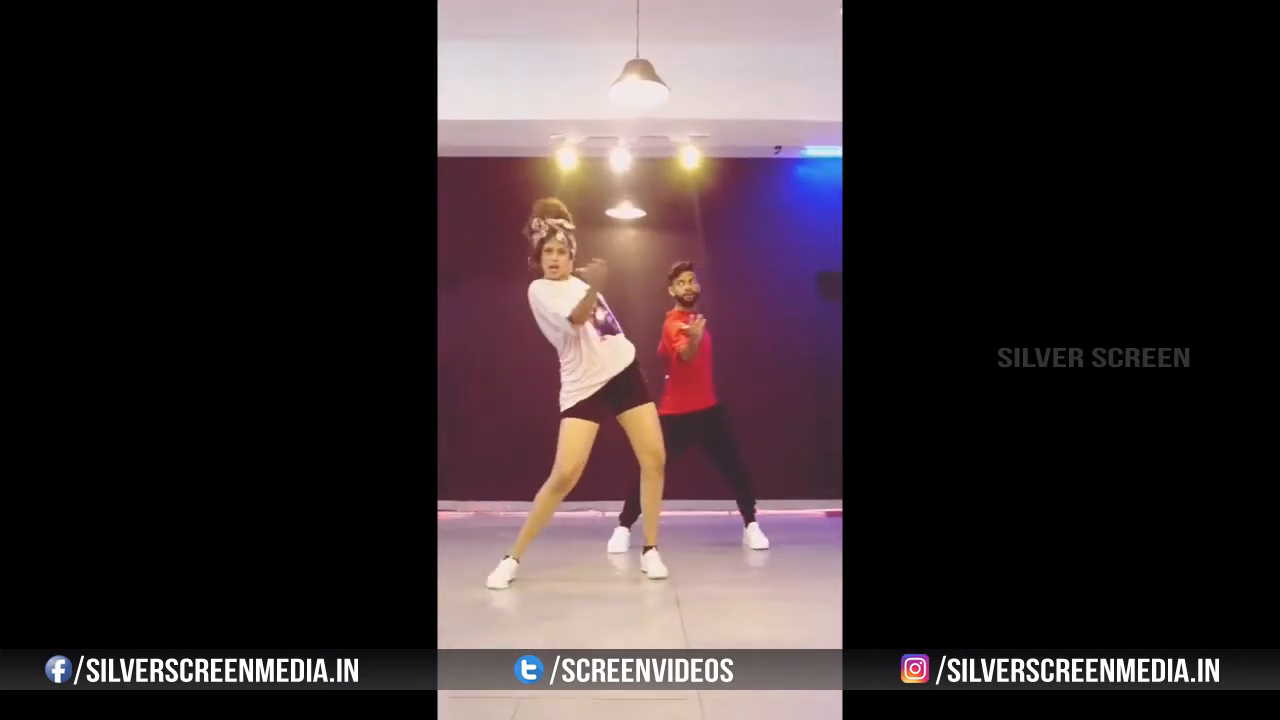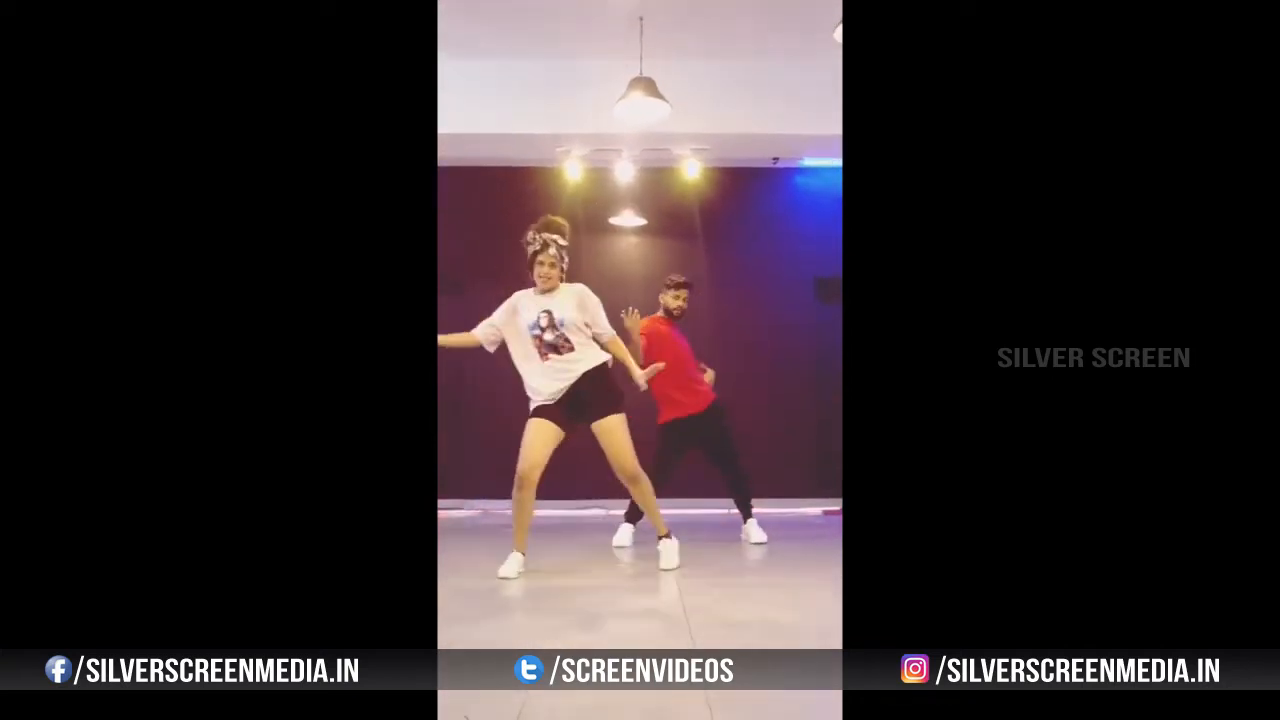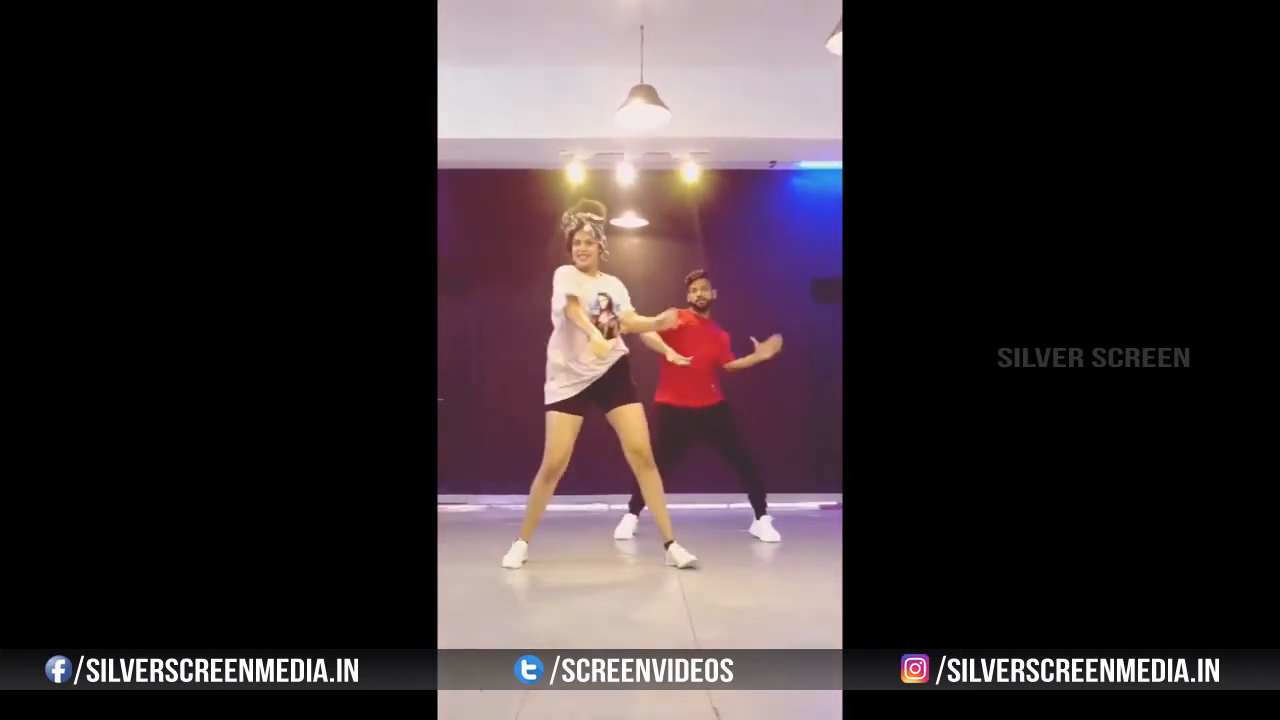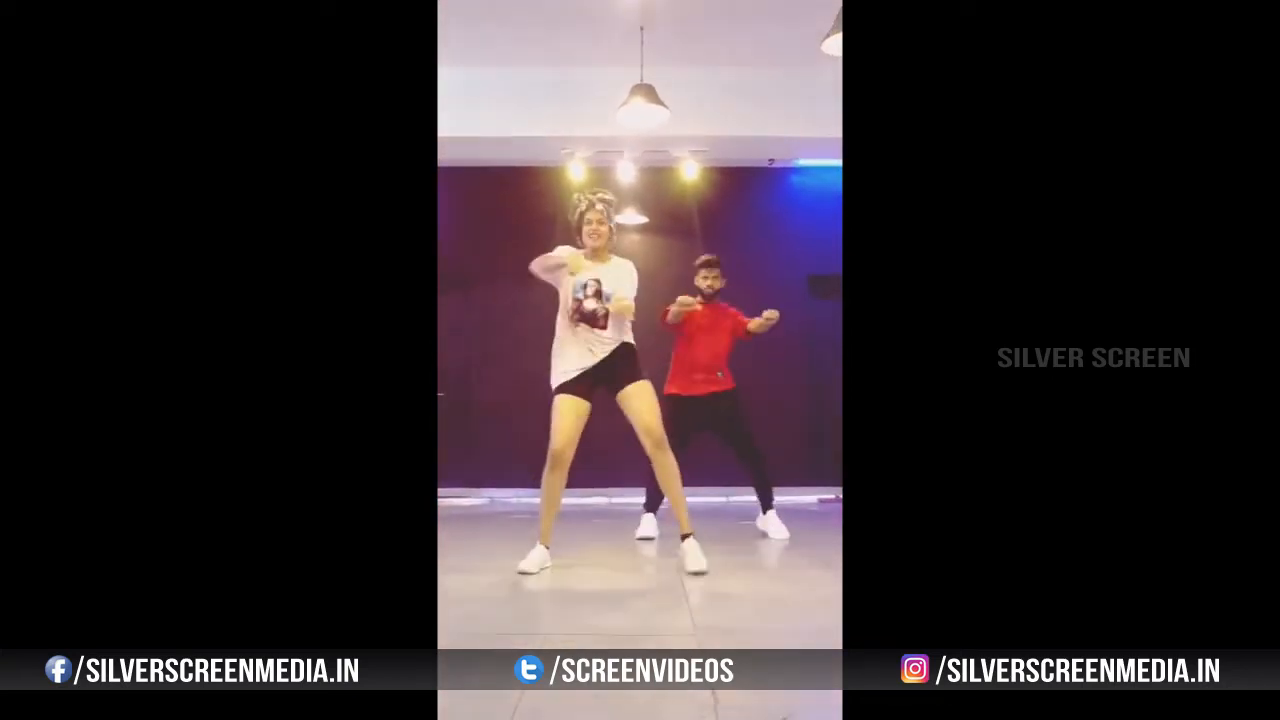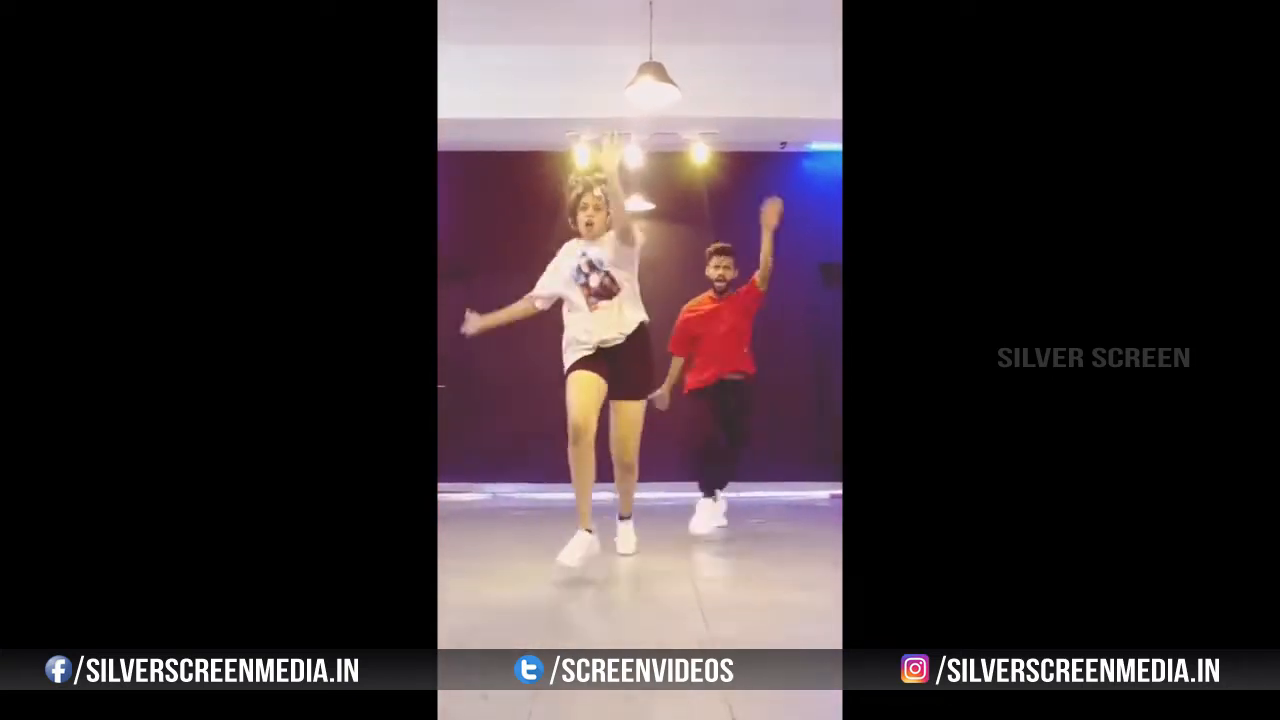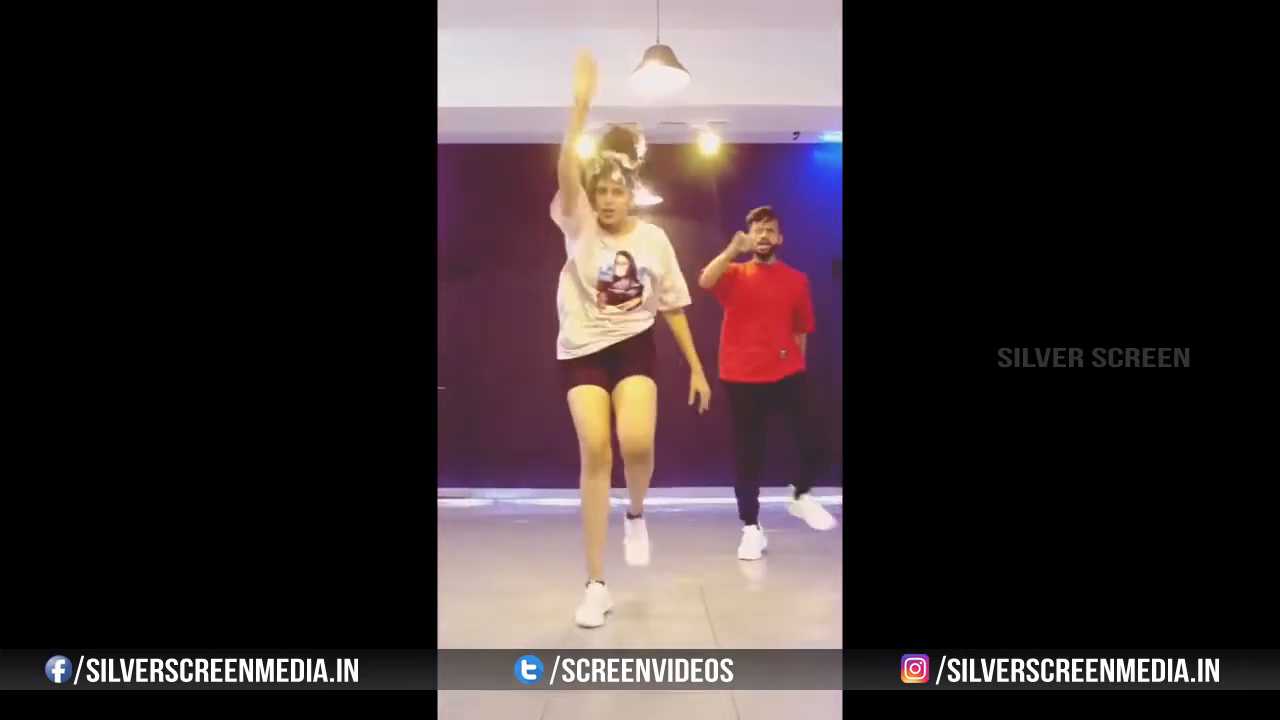
dt=0.5s
person 1, frame 1
left shoulder: (578, 284)
right shoulder: (541, 290)
right elbow: (577, 317)
right wrist: (596, 286)
left hip: (625, 372)
right hip: (584, 387)
left knee: (655, 459)
right knee: (564, 476)
left ankle: (650, 550)
right ankle: (513, 558)
person 1, frame 2
left shoulder: (578, 294)
right shoulder: (518, 303)
left elbow: (607, 336)
right elbow: (477, 336)
left wrist: (635, 370)
right wrist: (437, 339)
left hip: (593, 383)
right hip: (550, 397)
left knee: (628, 469)
right knee: (525, 474)
left ankle: (665, 537)
right ankle: (518, 552)
person 1, frame 3
left shoulder: (615, 285)
right shoulder: (564, 276)
left elbow: (630, 324)
right elbow: (572, 306)
left wrist: (658, 321)
right wrist: (594, 338)
left hip: (614, 373)
right hip: (569, 378)
left knee: (642, 455)
right knee: (554, 464)
left ankle: (670, 544)
right ankle: (523, 540)
person 1, frame 4
left shoulder: (624, 268)
right shoulder: (569, 257)
left elbow: (626, 309)
right elbow: (538, 266)
left wrist: (619, 309)
right wrist: (564, 260)
left hip: (618, 356)
right hip: (574, 364)
left knee: (656, 437)
right knee: (558, 451)
left ankle: (687, 536)
right ankle: (543, 546)
person 1, frame 5
left shoulder: (623, 242)
right shoulder: (566, 254)
left elbow: (625, 221)
right elbow: (537, 299)
left wrist: (610, 174)
right wrist: (488, 320)
left hip: (628, 344)
right hip: (584, 348)
left knee: (626, 453)
right knee: (580, 425)
left ankle: (625, 517)
right ankle: (585, 531)
person 1, frame 6
left shoulder: (654, 239)
right shoulder: (578, 221)
left elbow: (674, 307)
right elbow: (565, 172)
left wrist: (696, 367)
right wrist: (580, 103)
left hip: (633, 345)
right hip: (583, 349)
left knee: (637, 443)
right knee: (595, 450)
left ankle: (636, 513)
right ankle: (596, 583)
person 2, frame 1
left shoulder: (694, 318)
right shoulder: (675, 322)
right elbow: (685, 355)
right wrist: (693, 338)
left hip: (708, 408)
right hip: (677, 412)
left knee: (735, 467)
left ankle: (751, 526)
right ankle: (623, 529)
person 2, frame 2
left shoulder: (676, 332)
right shoulder: (646, 326)
right elbow: (640, 359)
left wrist: (707, 371)
right wrist: (633, 334)
left hip: (707, 409)
right hip: (675, 416)
left knee: (731, 466)
right knee: (656, 474)
left ankle: (749, 521)
right ankle: (628, 524)
person 2, frame 3
left shoulder: (720, 335)
right shoulder: (675, 318)
left elbow: (727, 364)
right elbow: (647, 335)
left wrist: (758, 357)
right wrist: (670, 352)
left hip: (712, 405)
right hip: (674, 405)
left knee: (742, 460)
right knee: (659, 463)
left ankle: (761, 518)
right ankle: (631, 516)
person 2, frame 4
left shoulder: (731, 315)
right shoulder: (685, 310)
left elbow: (753, 327)
right elbow: (671, 320)
left wrist: (766, 320)
right wrist: (679, 307)
left hip: (721, 393)
right hip: (683, 393)
left knee: (749, 450)
left ankle: (768, 512)
right ankle: (649, 515)
person 2, frame 5
left shoulder: (745, 299)
right shoulder: (692, 310)
left elbow: (765, 270)
right elbow: (679, 355)
left wrist: (768, 228)
right wrist: (666, 388)
left hip: (736, 384)
right hip: (703, 386)
left knee: (735, 446)
right knee: (705, 437)
left ankle: (715, 496)
right ankle: (708, 500)
person 2, frame 6
left shoulder: (797, 280)
right shoulder: (734, 274)
left elbow: (801, 330)
right elbow: (705, 282)
left wrist: (800, 361)
right wrist: (731, 251)
left hip: (788, 375)
right hip: (742, 377)
left knee: (811, 441)
right knee: (747, 453)
left ankle: (801, 496)
right ankle: (751, 528)
